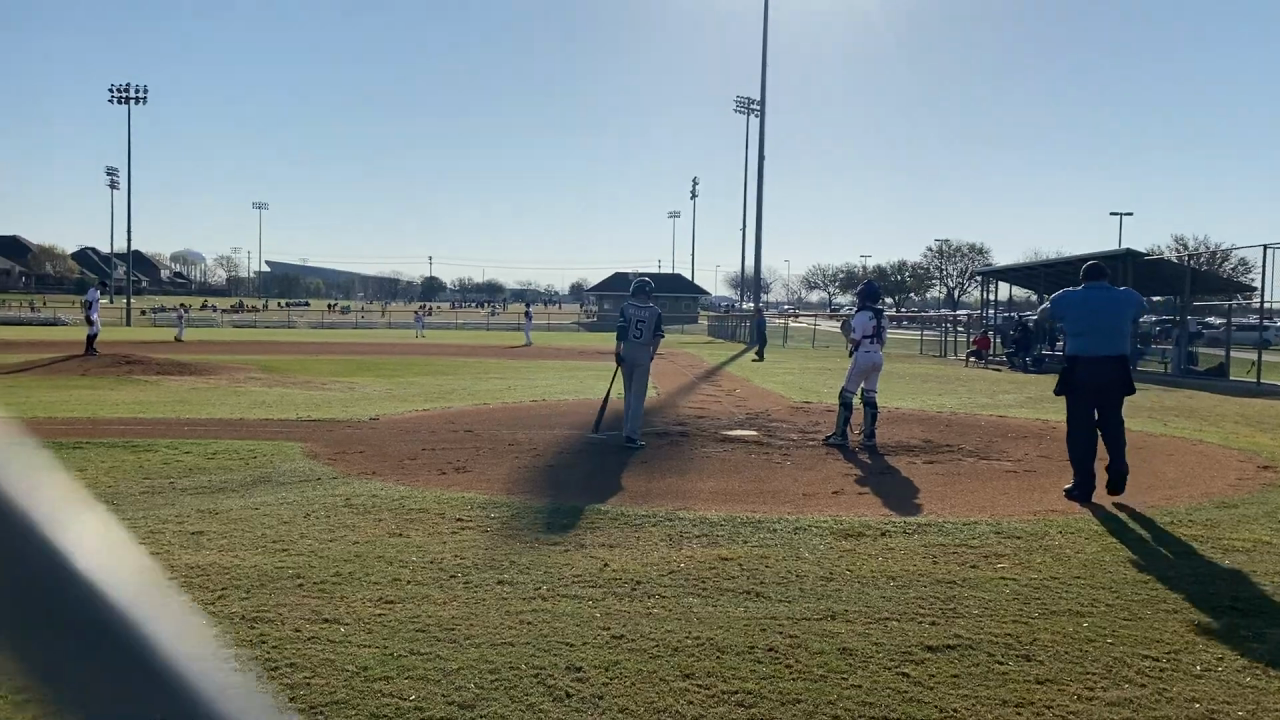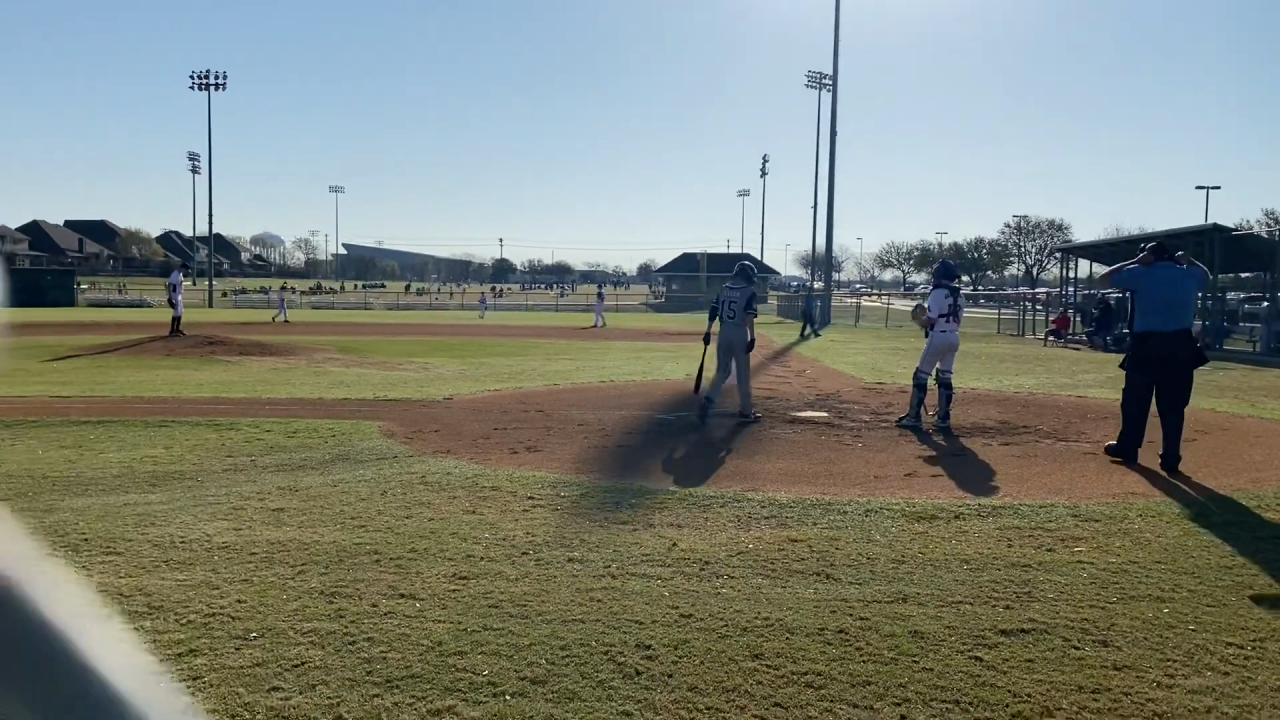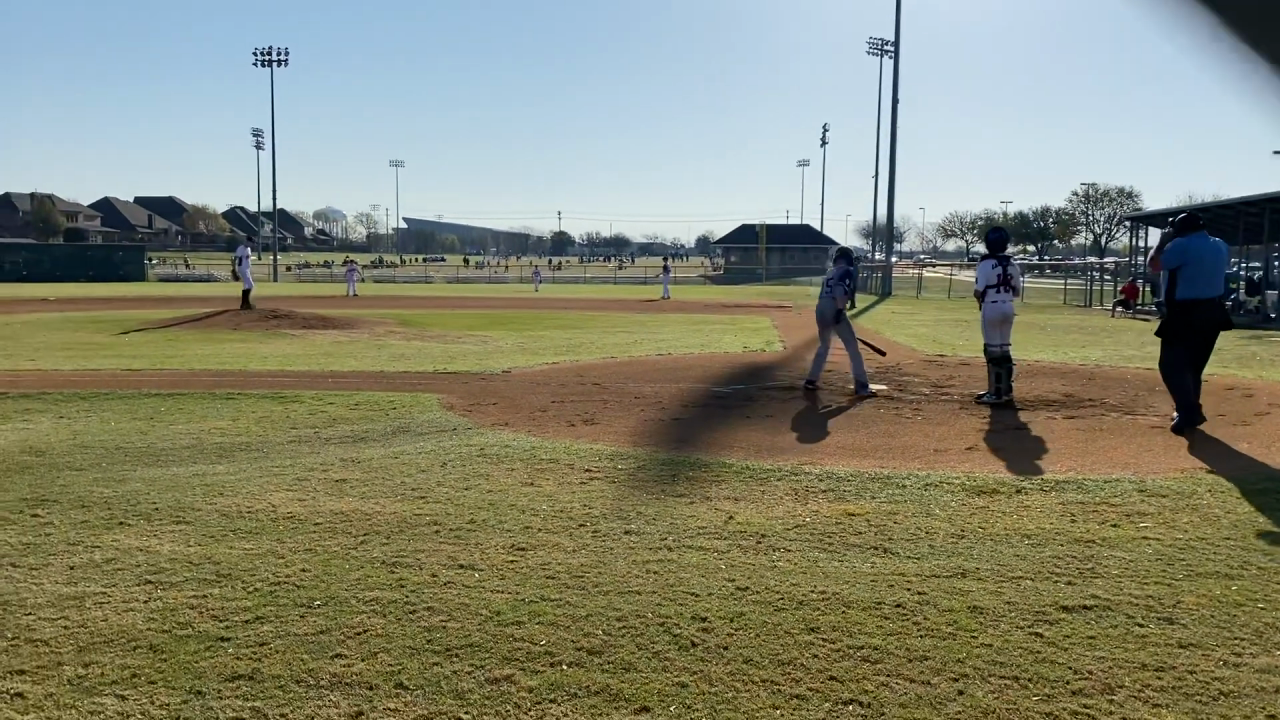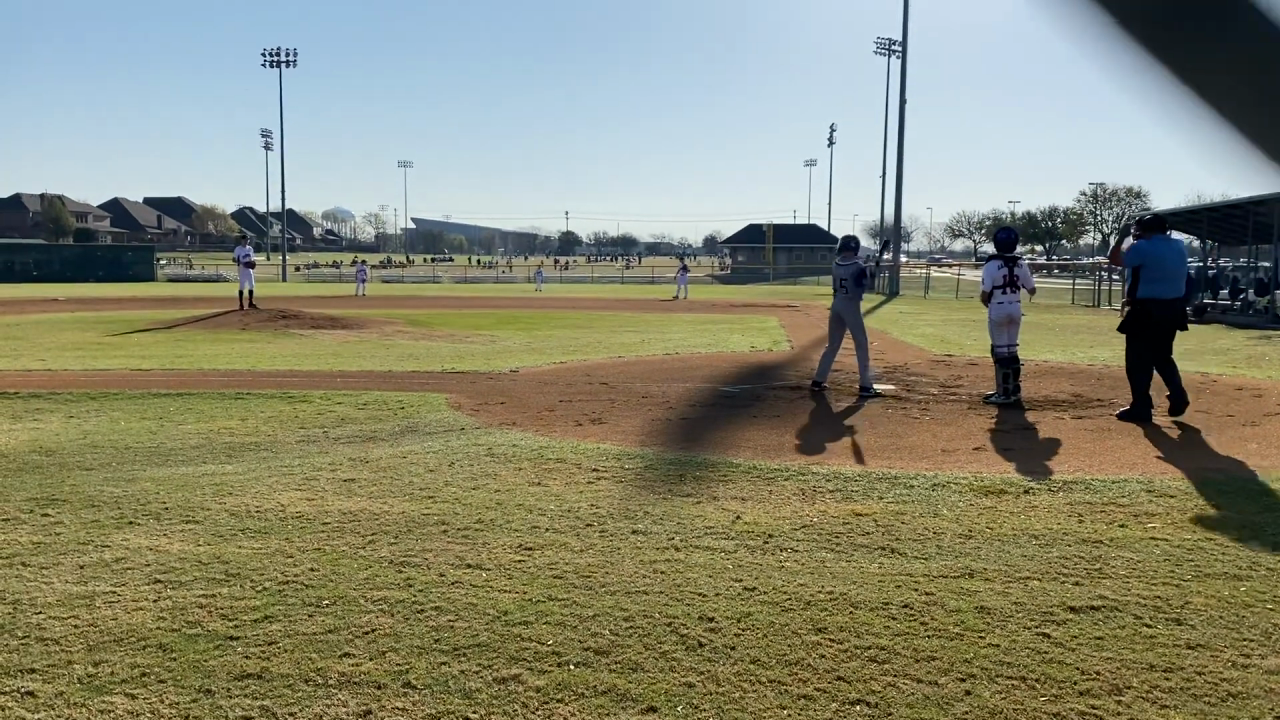
dt=1s
person 1, frame 1
left shoulder: (1068, 298)
right shoulder: (1127, 297)
left elbow: (1043, 313)
right elbow: (1142, 310)
left hip: (1080, 370)
right hip: (1115, 370)
left knee: (1080, 428)
right knee: (1112, 423)
left ankle: (1083, 486)
right ankle: (1117, 473)
person 1, frame 2
left shoulder: (1140, 274)
right shoulder: (1188, 275)
left elbow: (1104, 278)
right elbow: (1206, 275)
left wrist: (1136, 261)
right wrist: (1188, 261)
left hip: (1147, 346)
right hip: (1180, 346)
left knee: (1135, 400)
right knee: (1173, 405)
left ankle: (1127, 448)
right ankle: (1170, 458)
person 1, frame 3
left shoulder: (1182, 245)
right shoulder: (1220, 246)
left elbow: (1154, 265)
left wrist: (1163, 241)
left hip: (1185, 313)
right hip: (1212, 312)
left knee: (1172, 365)
right knee: (1194, 366)
left ankle: (1189, 414)
right ankle: (1188, 413)
person 1, frame 4
left shoulder: (1144, 247)
right shoulder: (1179, 246)
left elbow: (1114, 259)
left wrist: (1123, 236)
left hip: (1146, 311)
right hip: (1172, 310)
left knee: (1138, 361)
right knee: (1163, 357)
left ankle: (1140, 408)
right ankle: (1178, 397)
person 2, frame 1
left shoulder: (861, 315)
right shoulder: (882, 317)
left elbow: (854, 340)
right elbow: (882, 342)
left wrist: (846, 332)
left hip: (862, 358)
right hip: (877, 358)
left knee: (846, 395)
right knee: (870, 396)
left ankle: (840, 435)
right ankle: (869, 437)
person 2, frame 2
left shoulder: (937, 293)
right shoulder: (959, 295)
left elbow: (930, 320)
right elbow: (958, 321)
left hip: (938, 337)
right hip: (953, 338)
left knee: (921, 376)
right knee: (945, 377)
left ankle: (914, 417)
right ankle: (943, 418)
person 2, frame 3
left shoulder: (985, 264)
right shoulder: (1013, 265)
left elbow: (978, 293)
right elbow: (1016, 292)
left wrist: (980, 297)
left hip: (991, 308)
right hip: (1008, 308)
left knee: (992, 350)
right knee: (1004, 349)
left ankle: (995, 393)
right ankle: (1006, 390)
person 2, frame 4
left shoulder: (991, 265)
right shoulder: (1021, 265)
left elbow: (985, 294)
right elbow: (1032, 290)
left wrist: (987, 303)
left hip: (998, 310)
right hip: (1015, 309)
left knee: (1000, 351)
right knee: (1012, 349)
left ankle: (1004, 393)
right ankle: (1014, 390)
person 3, frame 1
left shoulder: (626, 307)
right shoulder: (655, 311)
left elbow: (621, 330)
right elbow: (658, 336)
left wrist: (617, 352)
right wrist: (652, 355)
left hip: (627, 352)
right hip: (643, 354)
left knee: (628, 394)
right knee: (638, 396)
left ankle: (628, 433)
right ankle: (632, 436)
person 3, frame 2
left shoulder: (724, 290)
right shoulder: (749, 292)
left elbow: (713, 312)
right elbow: (749, 317)
left wrist: (707, 332)
right wrist: (752, 338)
left hip: (723, 332)
right hip: (739, 333)
left knee: (722, 371)
right knee: (743, 374)
left ankle: (708, 400)
right ankle: (745, 411)
person 3, frame 3
left shoulder: (830, 272)
right shoulder: (847, 271)
right elbow: (840, 290)
right wrist: (840, 310)
left hip: (820, 308)
right hip: (833, 309)
left knee: (824, 345)
right knee: (852, 346)
left ankle: (811, 380)
right ankle: (861, 385)
person 3, frame 4
left shoulder: (836, 265)
right shoulder: (858, 267)
right elbow: (861, 289)
right wrist: (867, 280)
left hip: (836, 305)
right hip: (851, 306)
left knee: (832, 345)
right knee: (861, 346)
left ankle: (818, 381)
right ankle: (865, 386)
